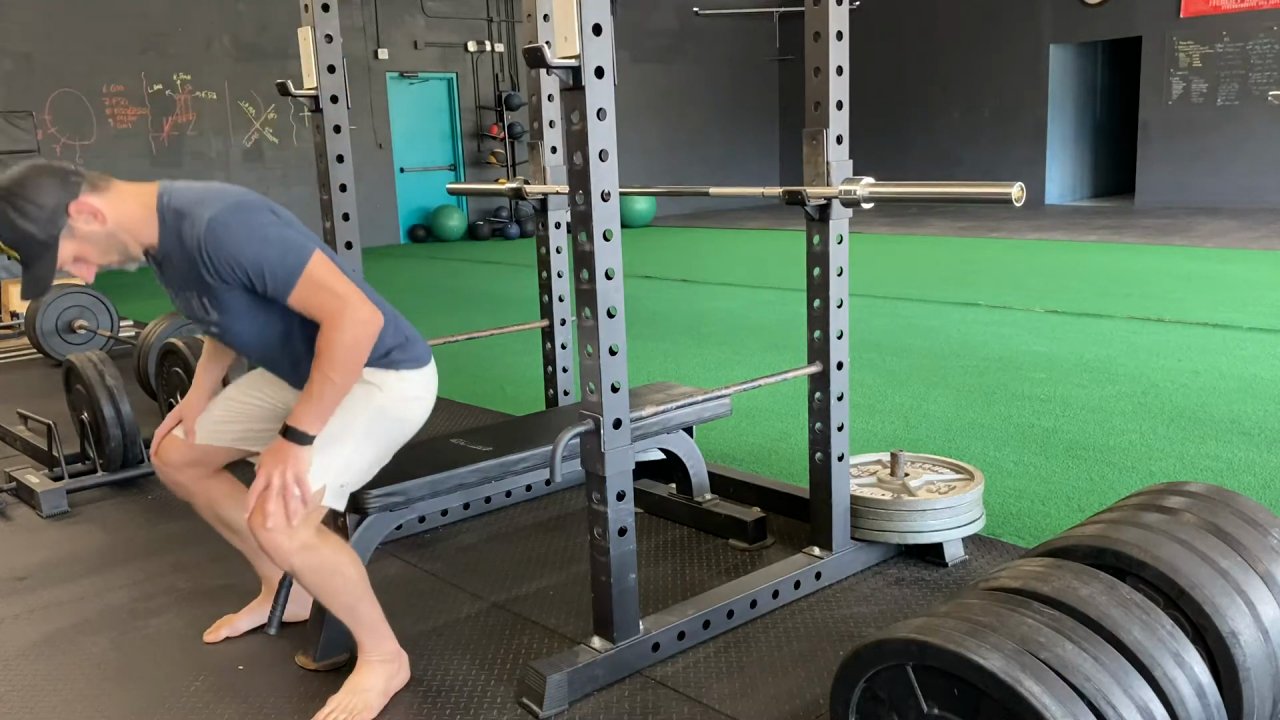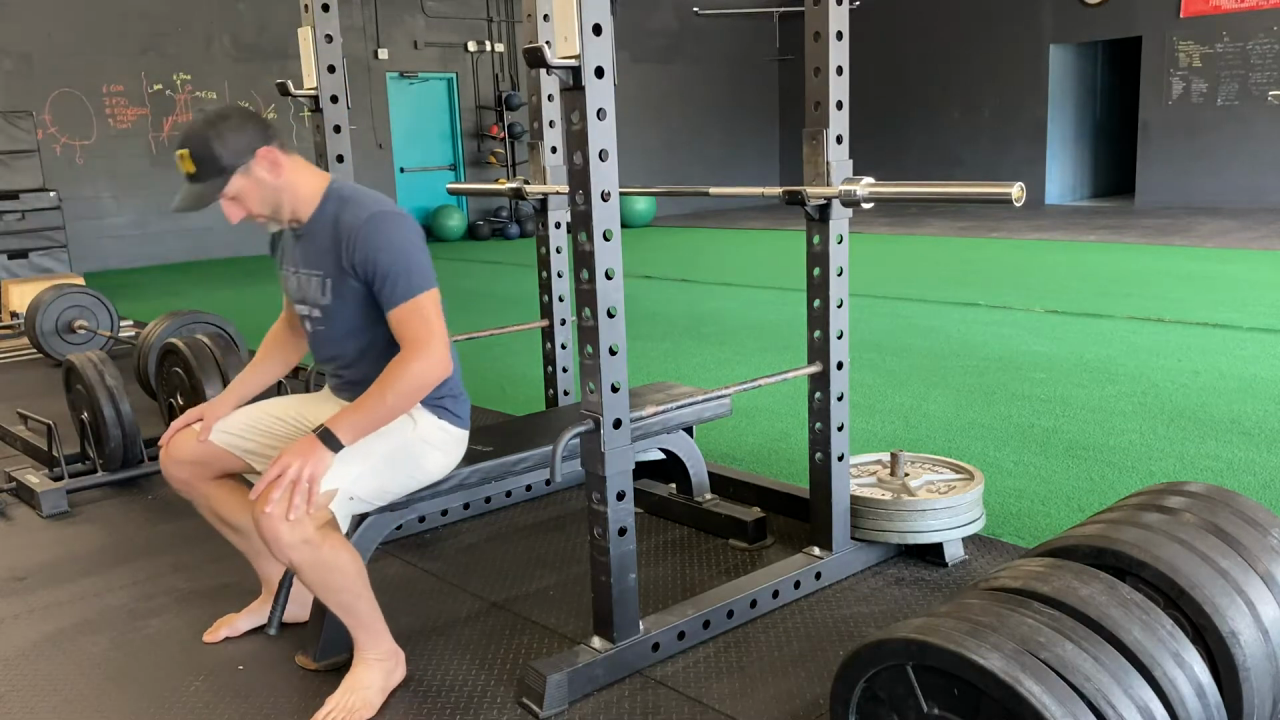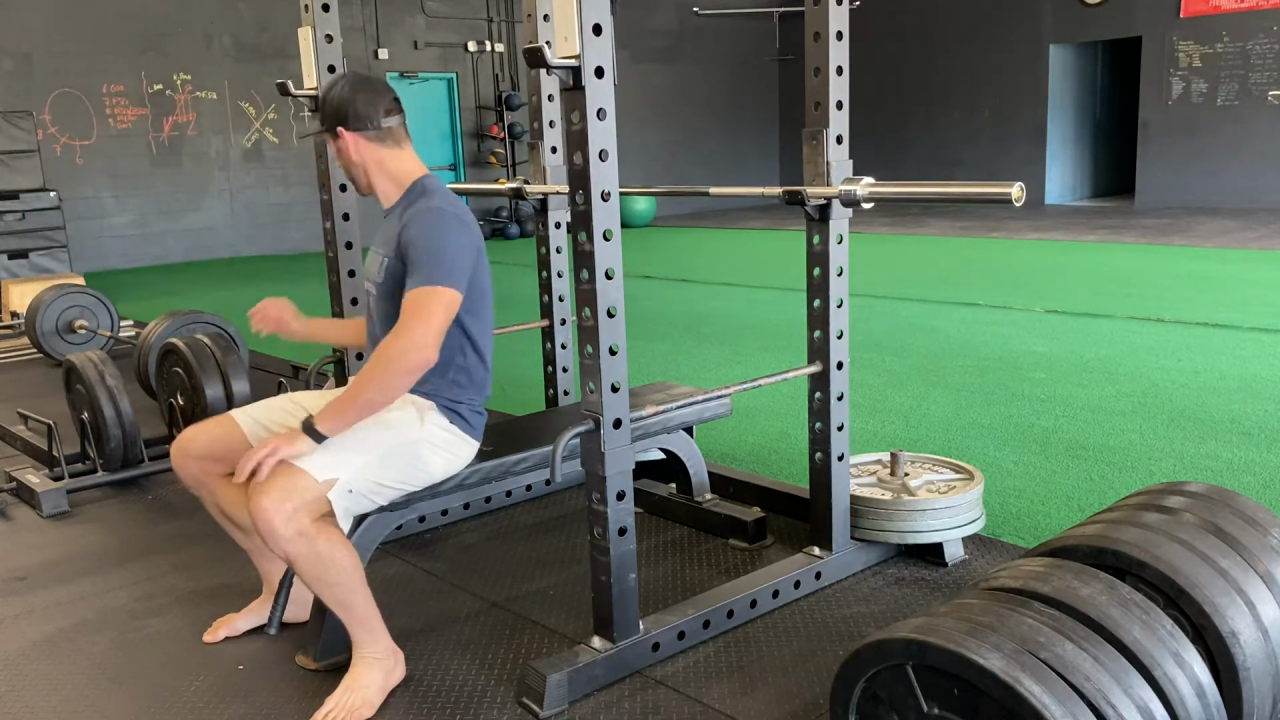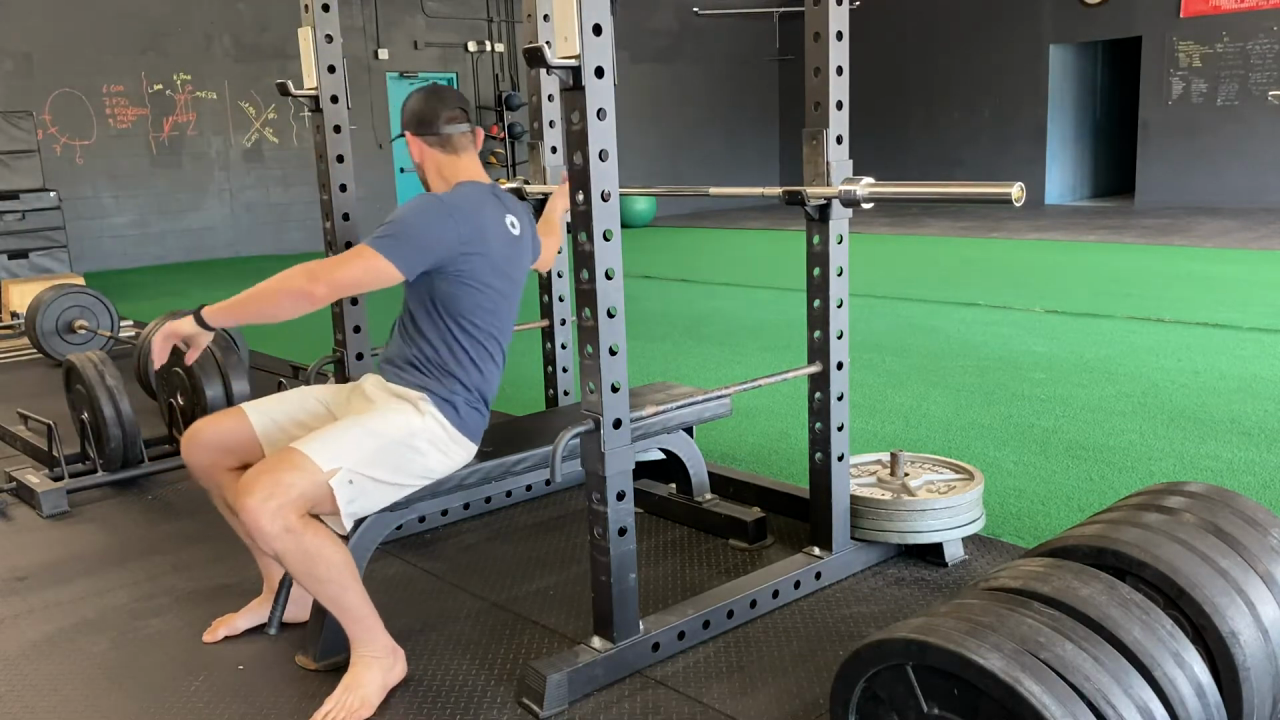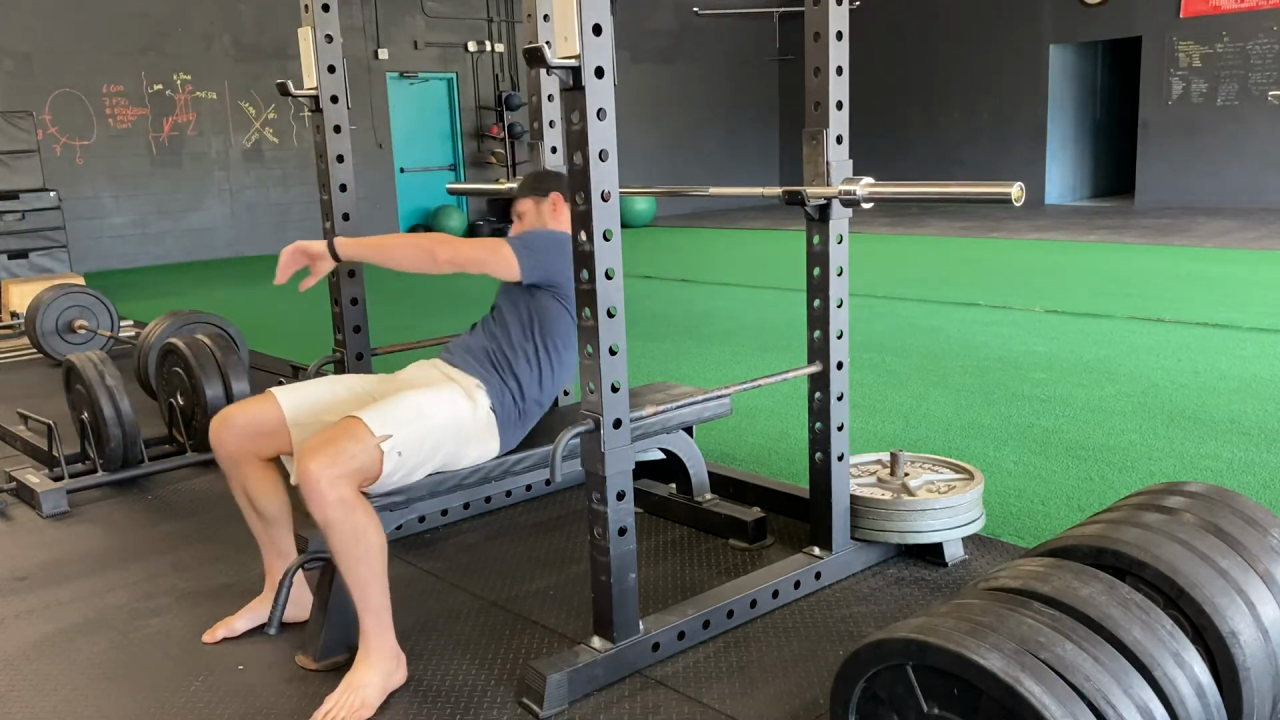
dt=0.7s
person 1, frame 1
left shoulder: (217, 223)
right shoulder: (157, 230)
left elbow: (356, 316)
left wrist: (297, 438)
right wrist: (201, 393)
left hip: (385, 373)
right hip: (306, 369)
left knee: (277, 519)
right knee: (176, 455)
left ankle: (383, 656)
right ankle: (282, 592)
person 1, frame 2
left shoulder: (374, 227)
right shoulder: (288, 231)
left elbow: (429, 360)
left wrist: (327, 440)
right wrist: (226, 400)
left hip: (420, 419)
right hip: (342, 401)
left knee: (281, 510)
right knee: (182, 454)
left ankle: (379, 654)
right ankle: (283, 587)
person 1, frame 3
left shoulder: (435, 220)
right shoulder: (398, 214)
left elbow: (416, 348)
left wrist: (311, 431)
right wrist: (300, 329)
left hip: (432, 416)
right hip: (372, 397)
left knee: (274, 502)
right knee: (193, 451)
left ankle: (377, 653)
right ankle: (284, 588)
person 1, frame 4
left shoulder: (441, 213)
right shoulder: (511, 214)
left elbow: (321, 284)
right elbow: (544, 253)
left wrist: (206, 319)
right wrist: (561, 197)
left hip: (430, 418)
right hip: (382, 390)
left knee: (264, 501)
right knee: (204, 444)
left ankle: (376, 652)
right ankle: (285, 589)
person 1, frame 5
left shoulder: (559, 250)
right shoulder: (563, 263)
left elbow: (443, 254)
left wrist: (335, 249)
left hip: (471, 405)
left knee: (322, 469)
right knee: (233, 430)
left ankle: (381, 654)
right ankle: (285, 587)
